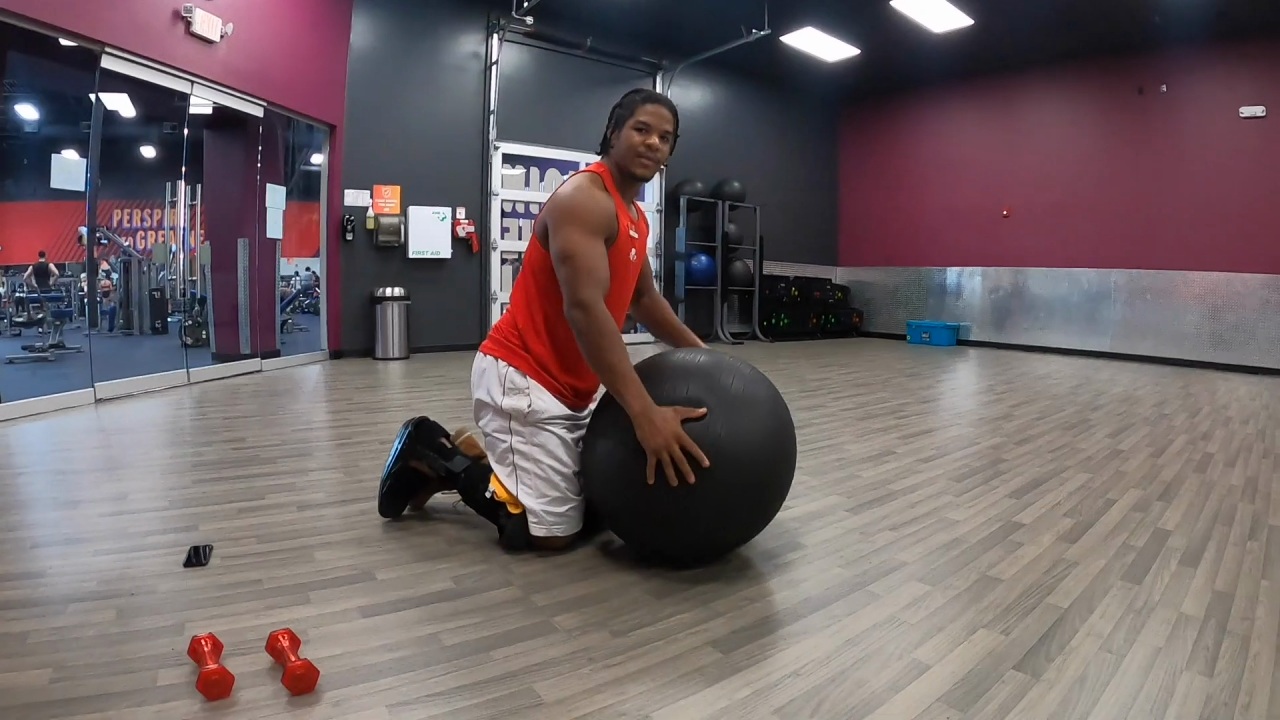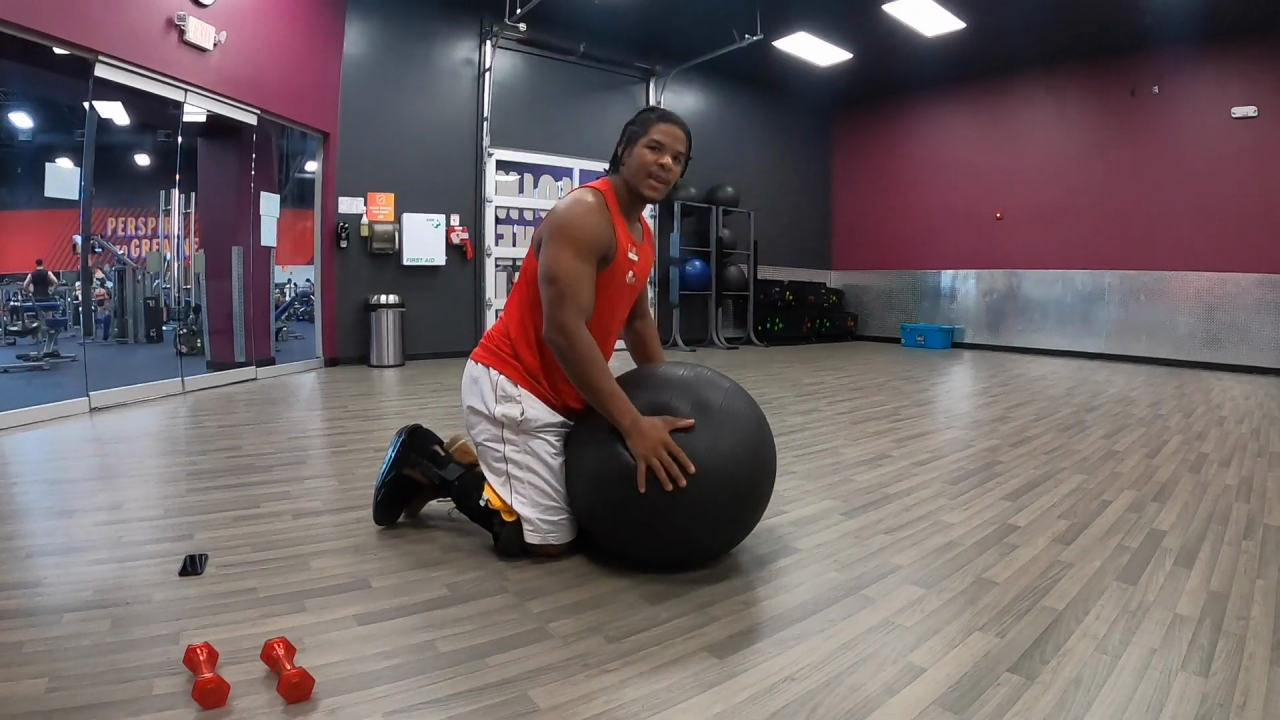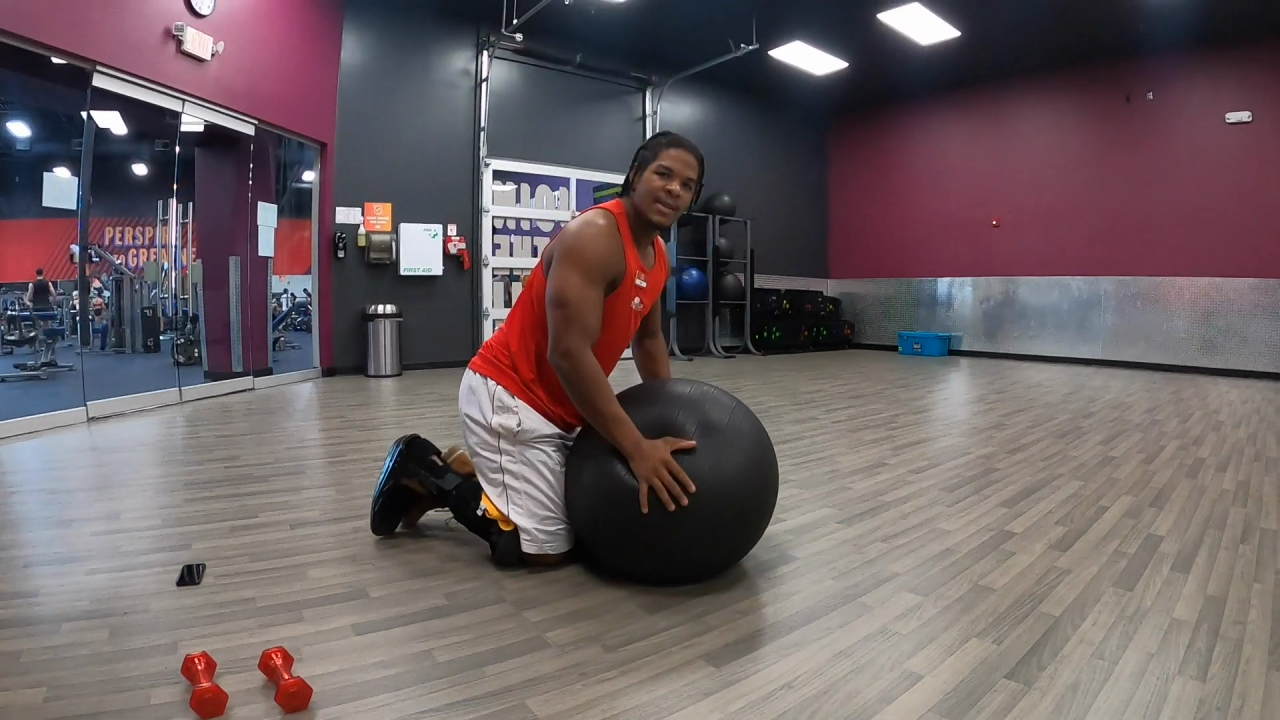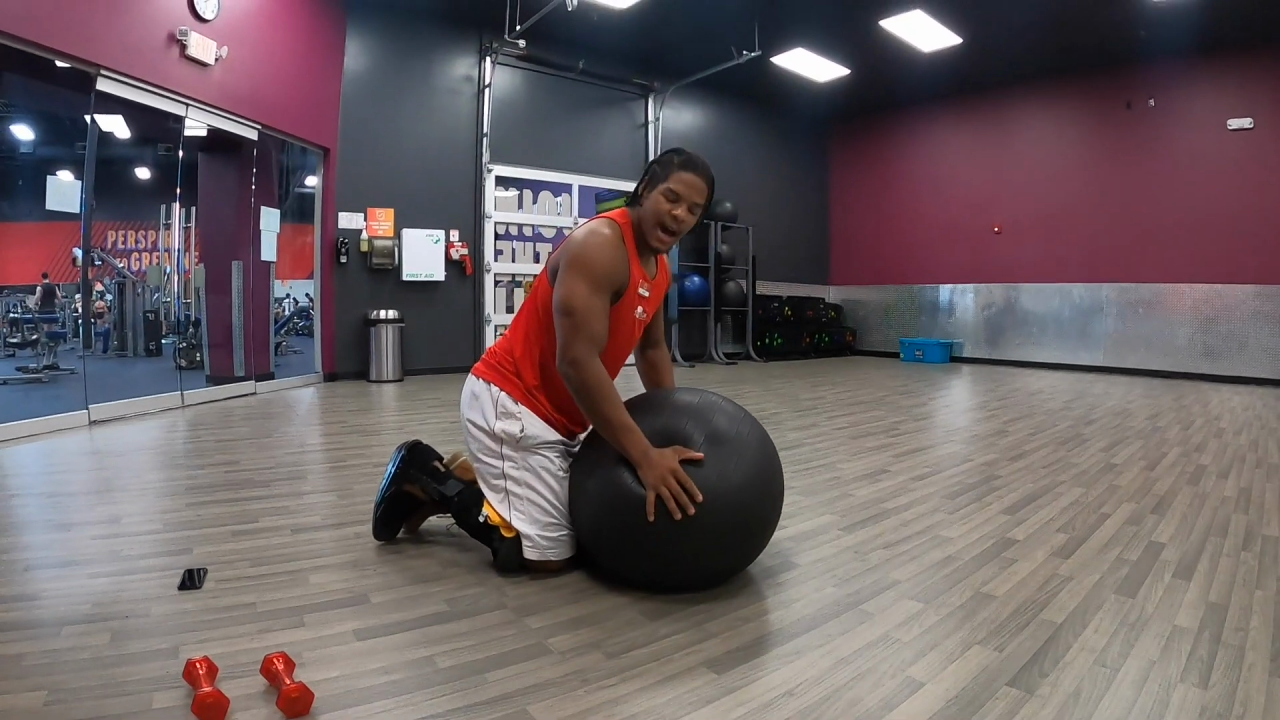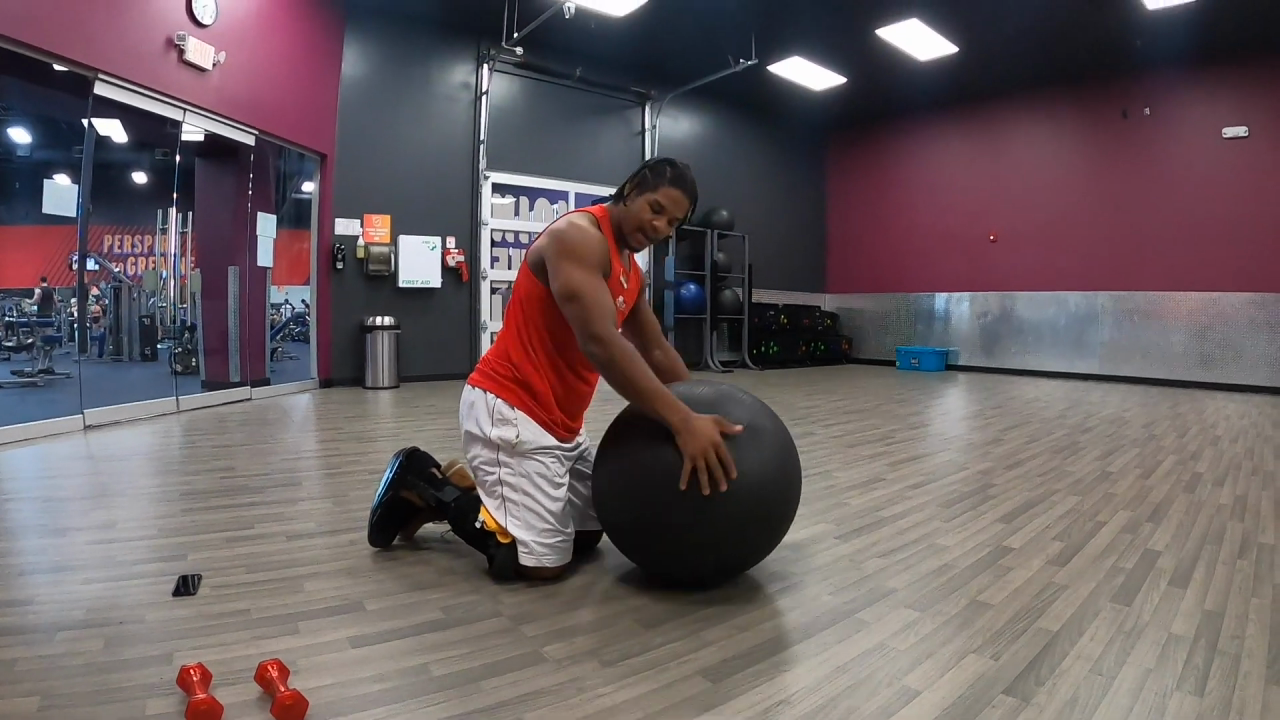
dt=0.3s
person 1, frame 1
left shoulder: (635, 216)
right shoulder: (585, 198)
left elbow: (643, 297)
right elbow: (583, 308)
left wrist: (696, 350)
right wrist: (645, 413)
left hip: (569, 385)
right hip: (522, 376)
right knee: (555, 531)
left ankle: (469, 456)
right ankle: (437, 456)
person 1, frame 2
left shoulder: (643, 234)
right shoulder: (583, 213)
left elbow: (636, 320)
right elbow: (563, 329)
right wrist: (633, 424)
left hip: (561, 393)
right hip: (513, 384)
right knee: (548, 537)
left ankle: (464, 462)
right ankle: (430, 463)
person 1, frame 3
left shoulder: (658, 257)
right shoulder: (594, 236)
left elbow: (649, 338)
right elbow: (568, 352)
right wrist: (636, 447)
left hip: (554, 404)
right hip: (509, 394)
right knee: (547, 547)
left ankle: (462, 471)
right ankle: (428, 474)
person 1, frame 4
left shoulder: (659, 267)
right shoulder: (599, 244)
left elbow: (652, 348)
right elbow: (576, 361)
right wrist: (645, 456)
left hip: (558, 411)
right hip: (511, 401)
right knee: (547, 554)
left ankle: (466, 477)
right ankle: (431, 479)
person 1, frame 5
left shoulder: (630, 268)
right shoulder: (578, 235)
left elbow: (655, 347)
right elbow: (598, 341)
left wrist: (696, 411)
right wrist: (682, 421)
left hip: (560, 417)
right hip: (510, 408)
left knee: (585, 536)
right knee: (543, 561)
left ankle: (461, 487)
right ankle: (427, 486)
